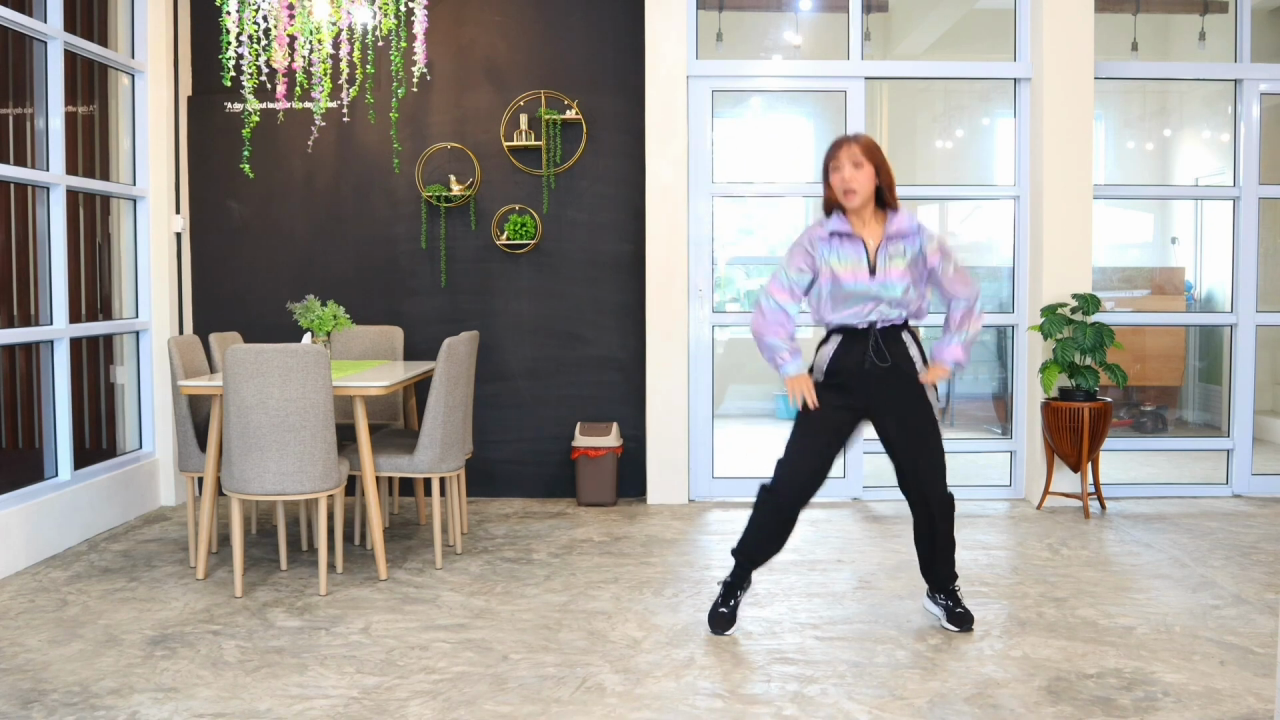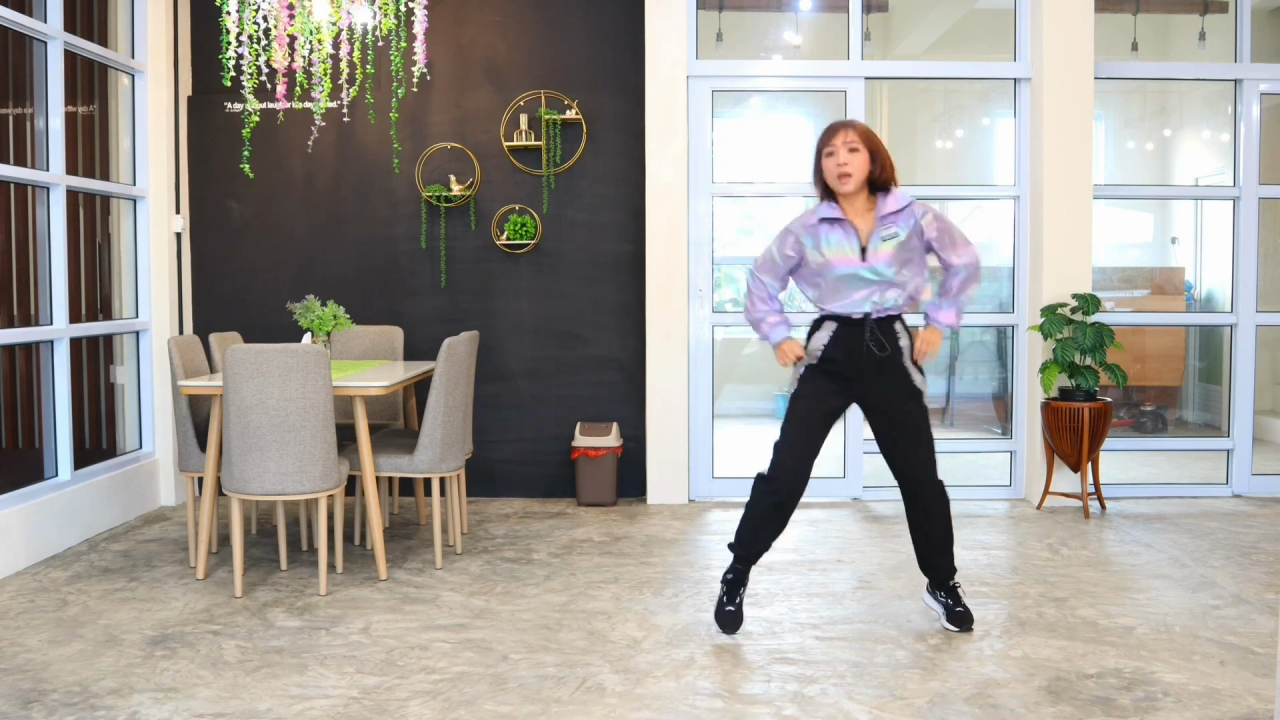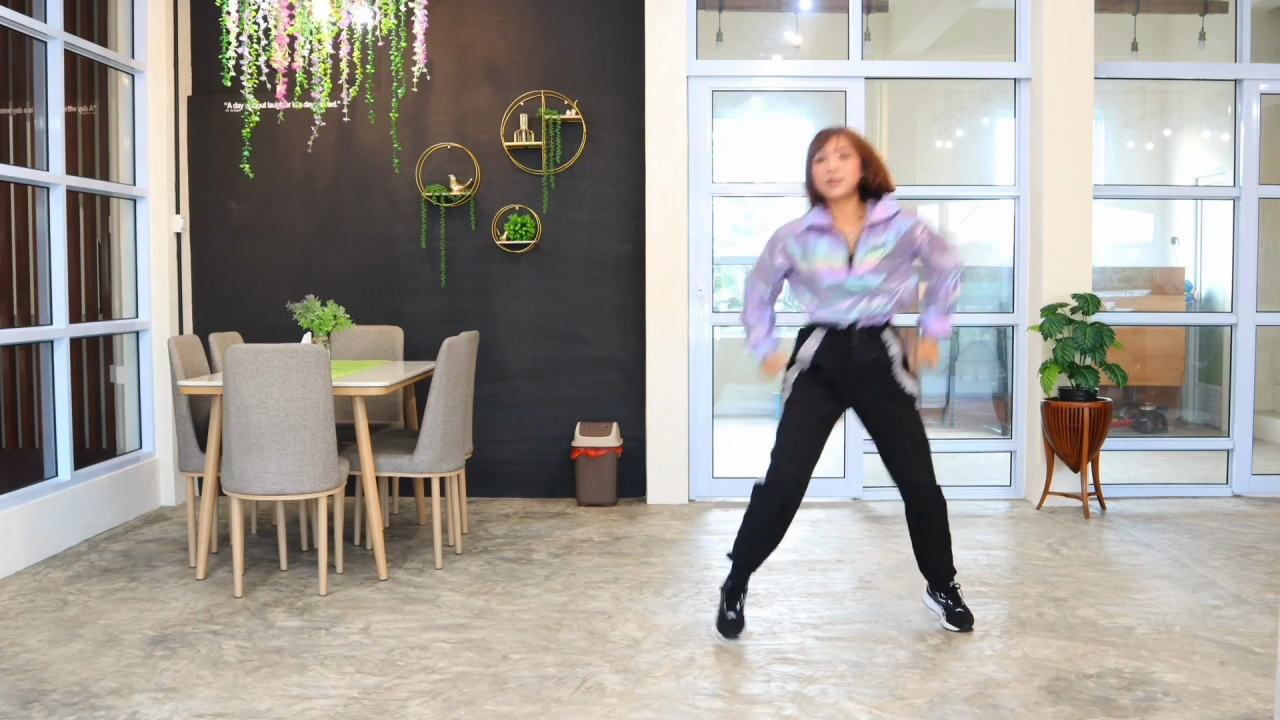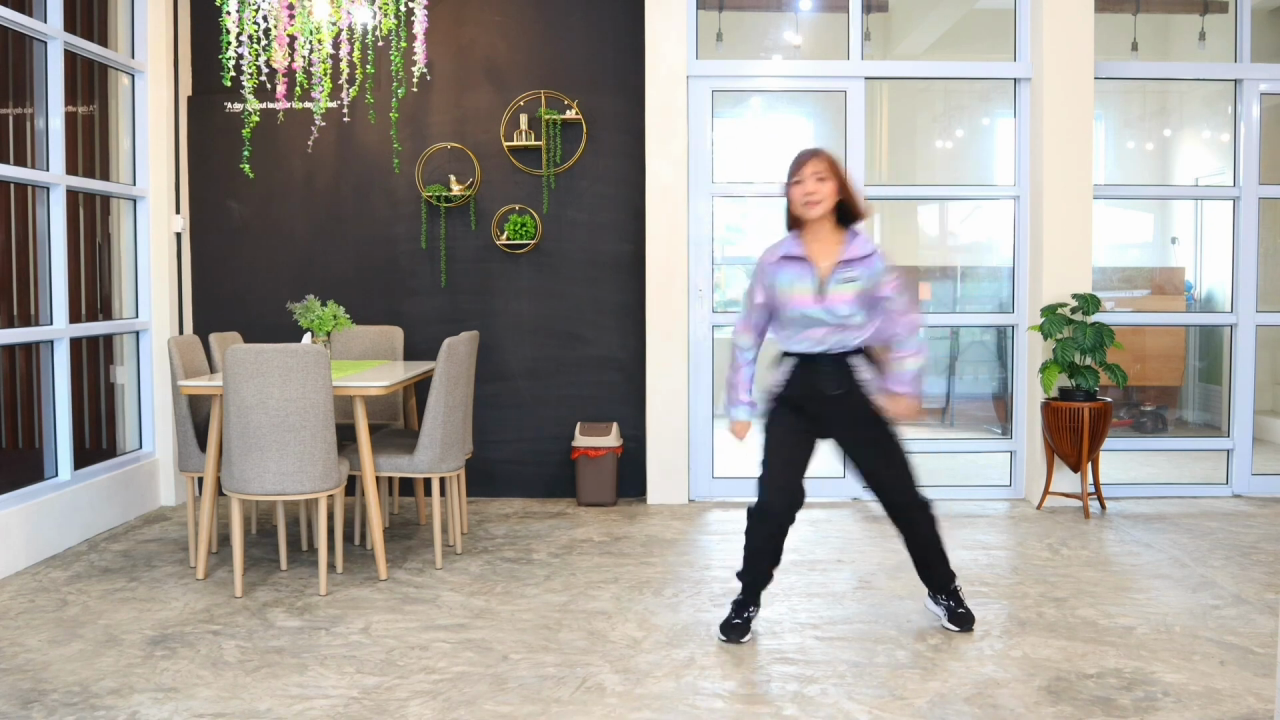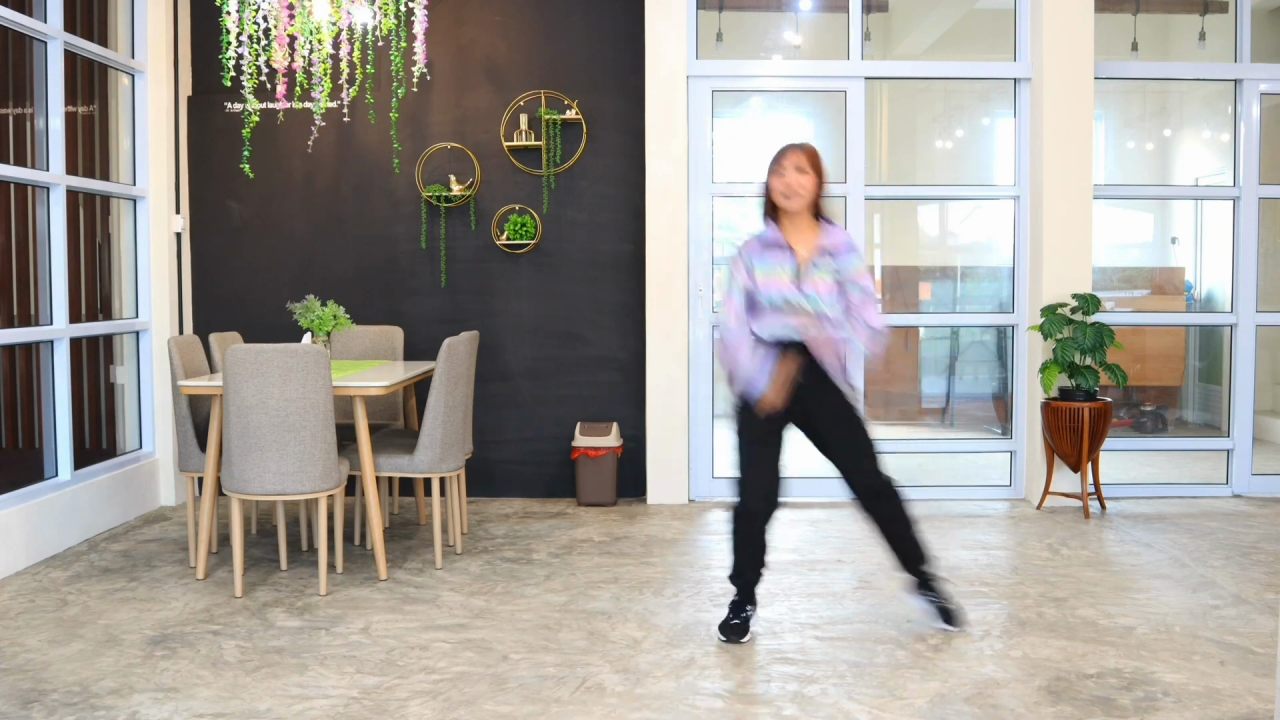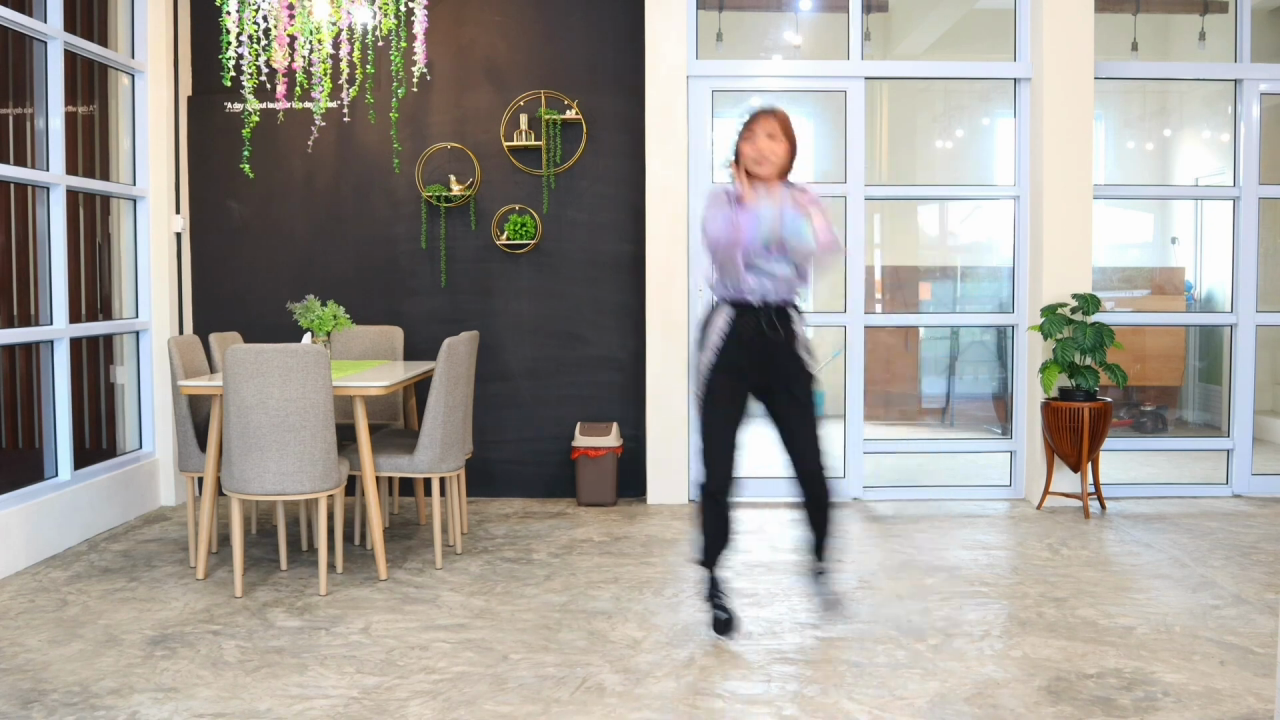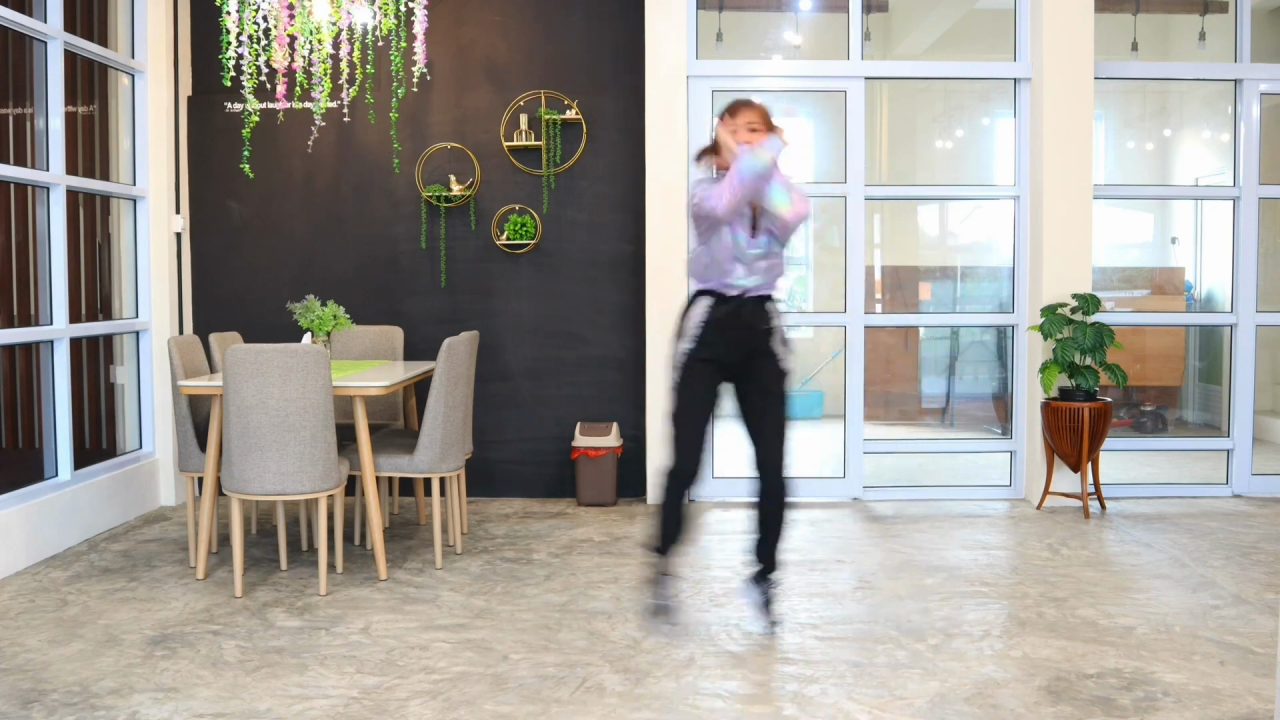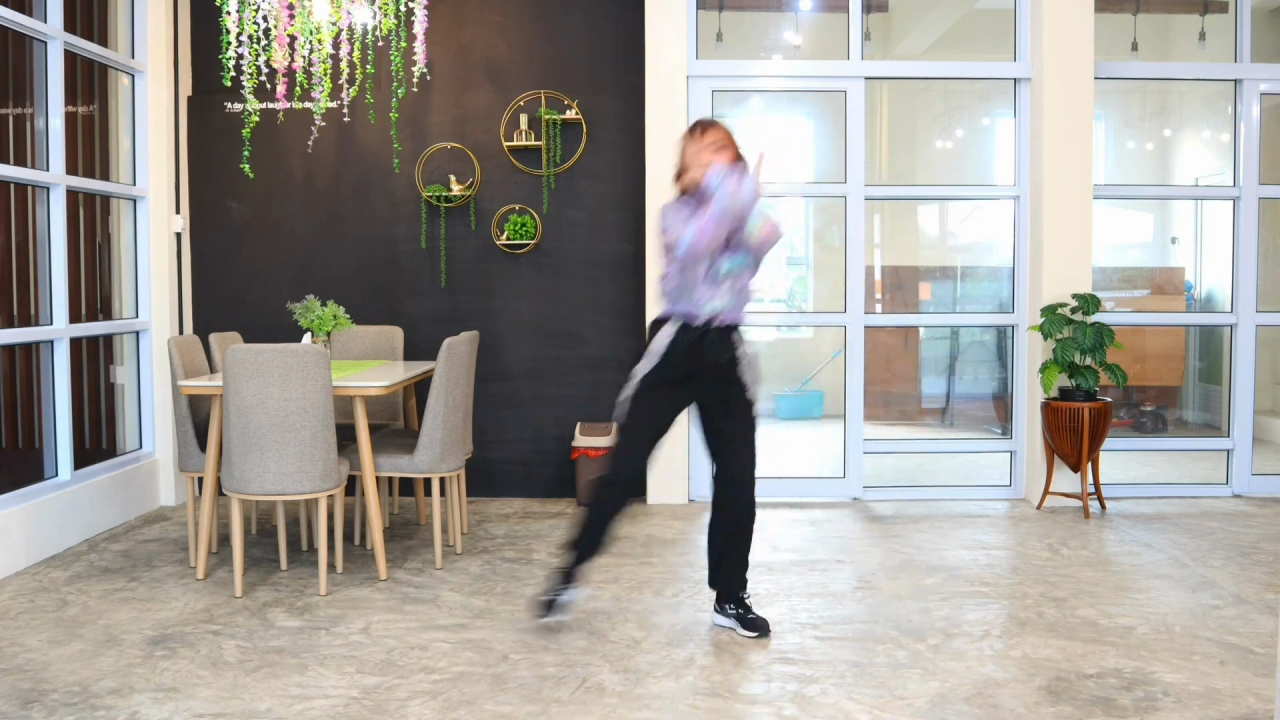
dt=0.1s
person 1, frame 1
left shoulder: (915, 236)
right shoulder: (816, 242)
left elbow: (962, 295)
right elbow: (770, 309)
left wrist: (948, 355)
right wrist: (793, 370)
left hip: (900, 365)
right hip: (838, 367)
left knee: (928, 487)
right knee: (790, 483)
left ankle: (943, 590)
right ankle: (736, 583)
person 1, frame 2
left shoulder: (909, 214)
right shoulder: (807, 227)
left elbow: (964, 259)
right elbow: (761, 282)
left wrist: (938, 322)
right wrist: (779, 336)
left hip: (889, 352)
right hip: (830, 354)
left knee: (921, 479)
right knee: (785, 473)
left ankle: (942, 585)
right ankle: (736, 578)
person 1, frame 3
left shoulder: (899, 225)
right shoulder: (798, 235)
left elbow: (944, 267)
right elbow: (761, 290)
left wrist: (933, 329)
right wrist: (764, 349)
left hip: (874, 358)
right hip: (819, 363)
left knee: (920, 481)
right knee: (784, 480)
left ankle: (943, 588)
right ankle: (736, 588)
person 1, frame 4
left shoulder: (868, 257)
right shoulder: (775, 261)
left elbow: (900, 324)
right elbow: (748, 333)
left wrist: (902, 387)
right wrist: (741, 404)
left hip: (851, 387)
right hip: (797, 393)
left knee: (903, 499)
right knee: (776, 502)
left ankle: (943, 589)
right ankle: (748, 598)
person 1, frame 5
left shoulder: (844, 248)
right shoulder: (753, 252)
left elbow: (869, 323)
right elbow: (732, 324)
left wrist: (833, 345)
right wrist: (753, 376)
left hip: (821, 380)
right hip: (765, 384)
left knee: (873, 487)
right knee: (757, 496)
left ankle: (924, 579)
right ankle: (743, 597)
person 1, frame 6
left shoulder: (800, 202)
right shoulder: (722, 200)
left elbow: (823, 242)
right elbow: (726, 236)
left wrist: (778, 208)
right wrist: (761, 212)
left hip: (781, 338)
right hip: (731, 335)
left knee: (809, 464)
right knee: (719, 470)
left ankle: (818, 562)
right ankle: (714, 578)
person 1, frame 7
left shoulder: (778, 189)
right shoulder: (704, 187)
left elbow: (794, 215)
right elbow: (717, 205)
left wrist: (760, 160)
right wrist: (745, 157)
left hip: (760, 327)
right hip: (711, 325)
left knee: (773, 464)
right knee: (687, 457)
left ankle: (763, 575)
right ankle: (665, 565)
person 1, frame 8
left shoulder: (740, 207)
right shoulder: (678, 216)
left elbow: (762, 234)
right elbow: (700, 239)
left wrist: (718, 181)
right wrist: (737, 186)
left hip: (723, 356)
right hip: (672, 350)
left knee: (736, 488)
right knee: (622, 471)
left ankle: (730, 598)
right ankle: (571, 574)
